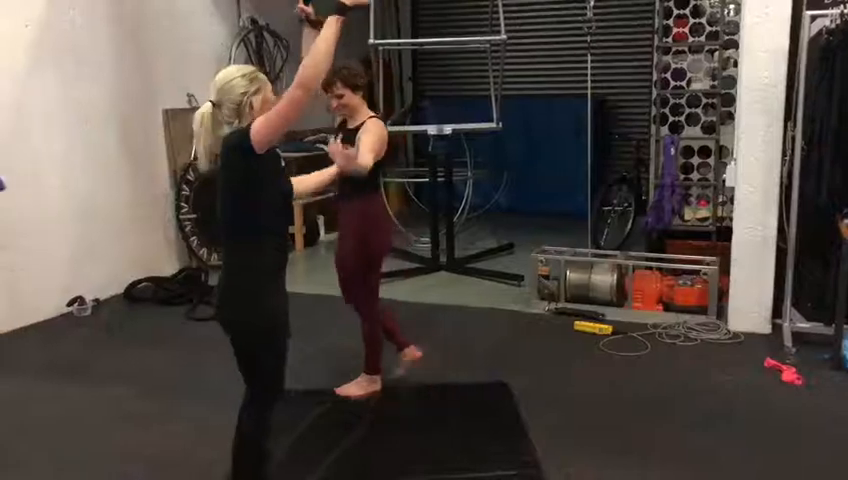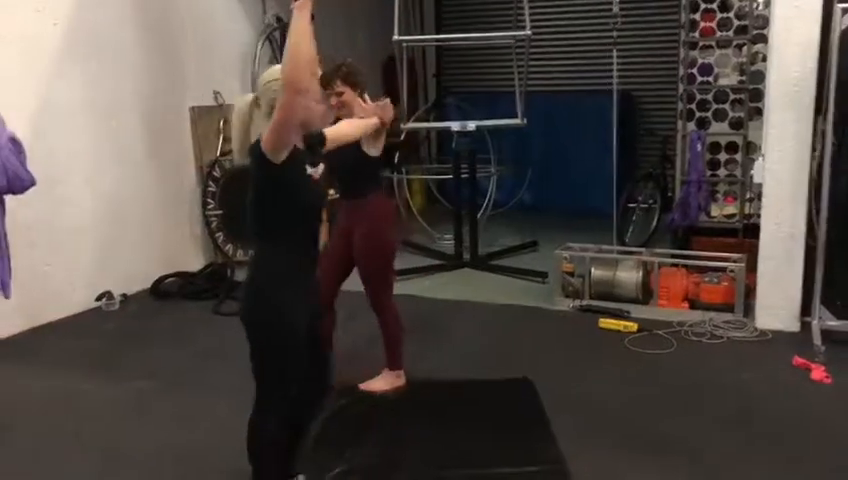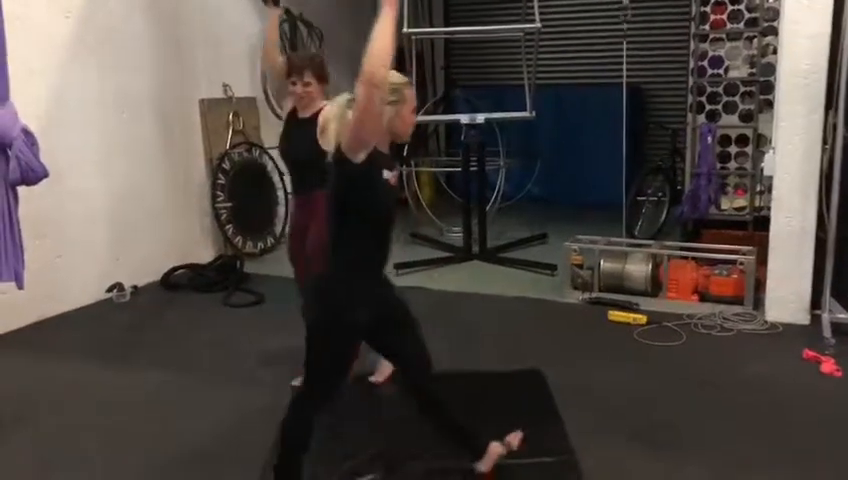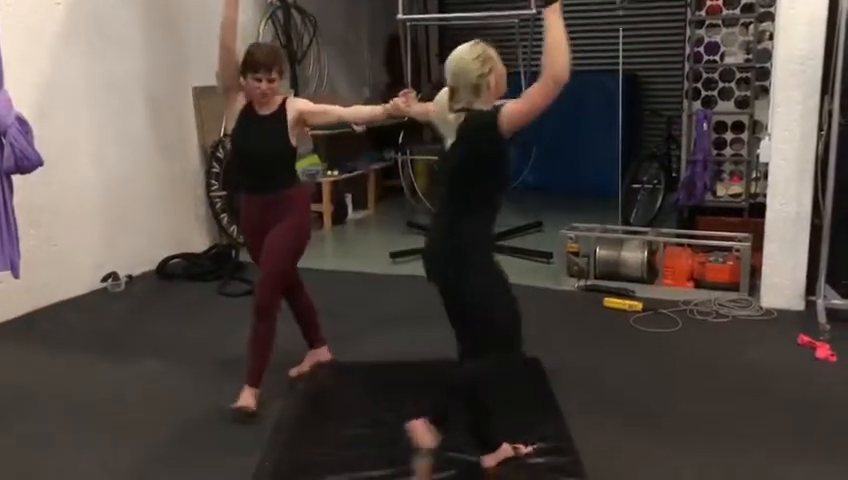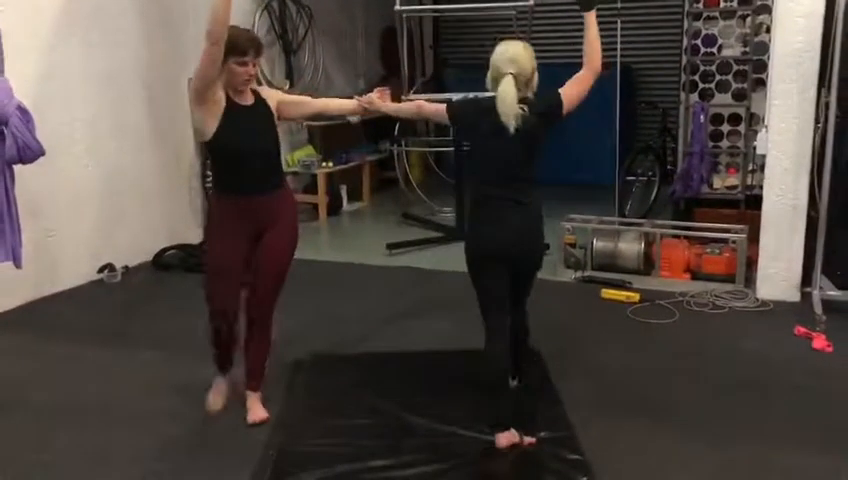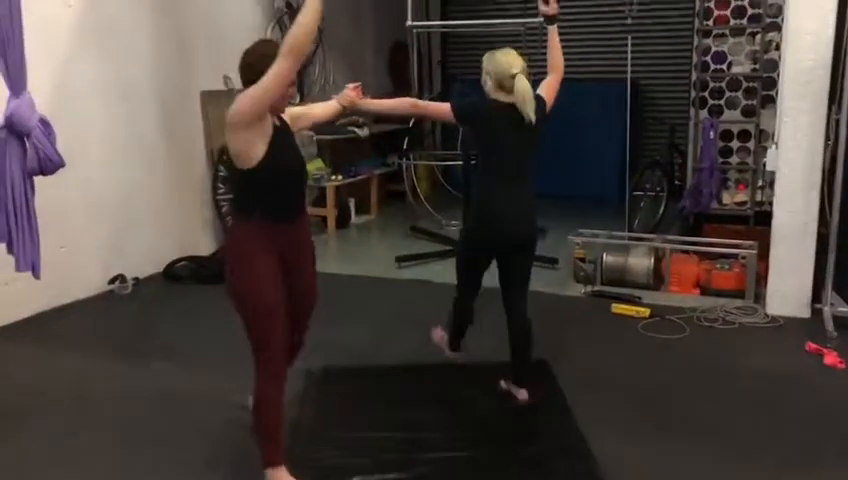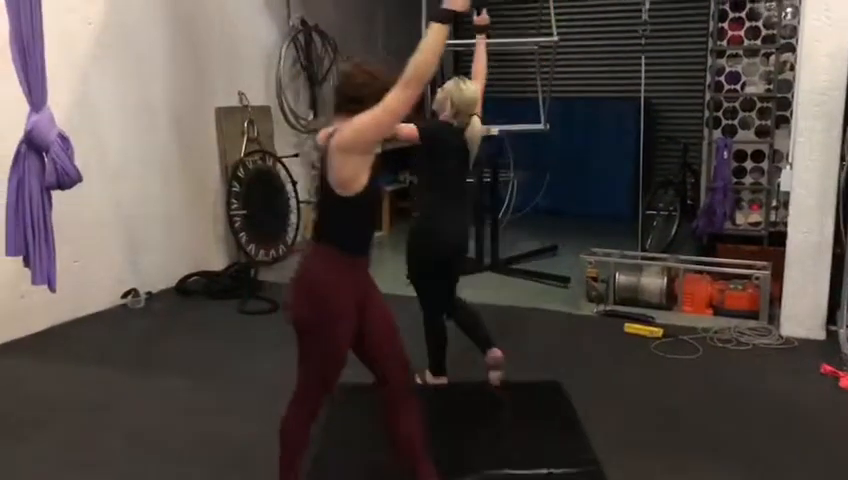
dt=0.5s
person 1, frame 1
left shoulder: (250, 154)
right shoulder: (243, 145)
left elbow: (284, 189)
right elbow: (305, 84)
left wrist: (334, 172)
left hip: (257, 291)
right hip: (249, 296)
left knee: (263, 394)
right knee: (264, 397)
person 1, frame 2
left shoulder: (308, 145)
right shoulder: (272, 154)
left elbow: (347, 128)
right elbow: (295, 85)
left wrist: (376, 120)
left hip: (304, 290)
right hip: (272, 298)
left knee: (313, 389)
right knee: (274, 400)
person 1, frame 3
left shoulder: (377, 154)
right shoulder: (353, 158)
right elbow: (371, 83)
left hip: (374, 291)
right hip: (339, 298)
left knee: (421, 375)
right knee: (316, 395)
person 1, frame 4
left shoulder: (453, 118)
right shoulder: (488, 126)
left elbow: (428, 110)
right elbow: (553, 78)
left wrist: (414, 107)
left hip: (441, 250)
right hip: (467, 255)
left knee: (476, 347)
right knee: (502, 351)
left ankle: (490, 446)
right ankle: (429, 423)
person 1, frame 5
left shoulder: (473, 111)
right shoulder: (542, 112)
left elbow: (422, 109)
right elbow: (591, 68)
left wrist: (385, 107)
left hip: (485, 232)
right hip: (526, 229)
left knee: (495, 322)
right knee: (516, 308)
left ankle: (506, 425)
right ankle: (514, 373)
person 1, frame 6
left shoulder: (479, 111)
right shoulder: (534, 111)
left elbow: (417, 107)
right elbow: (556, 73)
left wrist: (366, 105)
left hip: (487, 218)
right hip: (524, 220)
left knee: (467, 285)
right knee: (516, 301)
left ankle: (453, 343)
right ankle: (519, 382)
person 1, frame 7
left shoulder: (436, 132)
right shoulder: (470, 128)
left elbow: (392, 130)
right elbow: (478, 80)
right wrist: (481, 33)
left hip: (429, 231)
right hip: (457, 229)
left knee: (431, 302)
right knee: (447, 299)
left ankle: (437, 372)
right ankle: (490, 350)
person 2, frame 1
left shoulder: (372, 128)
right shoulder: (343, 119)
left elbow: (365, 165)
left wrist: (350, 162)
left hip: (368, 218)
right hip: (351, 216)
left knee: (364, 296)
right knee: (356, 293)
left ankle: (371, 377)
right ankle: (406, 348)
person 2, frame 2
right shoulder: (335, 121)
left elbow: (373, 126)
left hip: (373, 214)
right hip: (346, 213)
left knee: (379, 296)
right knee: (322, 290)
left ankle: (395, 372)
person 2, frame 3
left shoulder: (329, 115)
right shoulder: (289, 108)
right elbow: (271, 57)
right wrist: (274, 9)
left hip: (327, 209)
right hip: (301, 209)
right knee: (309, 292)
left ankle: (385, 353)
person 2, frame 4
left shoulder: (295, 110)
right shoulder: (234, 101)
left elbow: (344, 113)
right elbow: (226, 48)
left wrist: (386, 109)
left hip: (289, 209)
right hip: (251, 210)
left knee: (264, 298)
right knee: (286, 283)
left ankle: (251, 388)
right ankle: (318, 349)
person 2, frame 5
left shoulder: (269, 100)
right shoulder: (207, 99)
left elbow: (320, 105)
right elbow: (215, 40)
left wrist: (363, 104)
left hip: (277, 211)
right hip: (228, 215)
left knee: (260, 308)
right knee: (222, 311)
left ankle: (254, 392)
right ankle: (223, 375)
person 2, frame 6
left shoulder: (283, 118)
right shoulder: (245, 117)
left elbow: (316, 112)
right elbow: (291, 55)
left wrist: (342, 102)
left hip: (297, 242)
right hip: (254, 248)
left knee: (289, 347)
right knee: (271, 356)
left ankle: (263, 403)
person 2, frame 7
left shoulder: (337, 139)
right shoulder: (349, 142)
right elbow: (410, 86)
left wrist: (354, 107)
left hip: (353, 280)
right hip: (326, 284)
left knee: (399, 383)
right knee: (312, 396)
